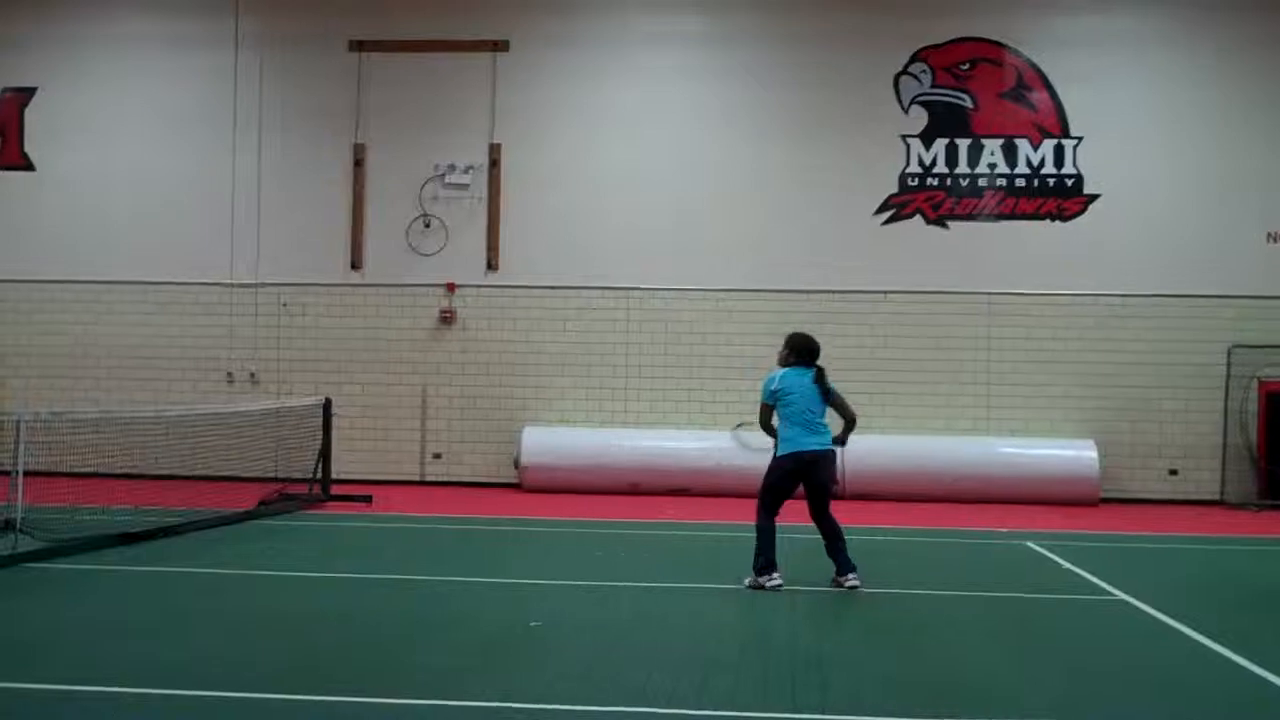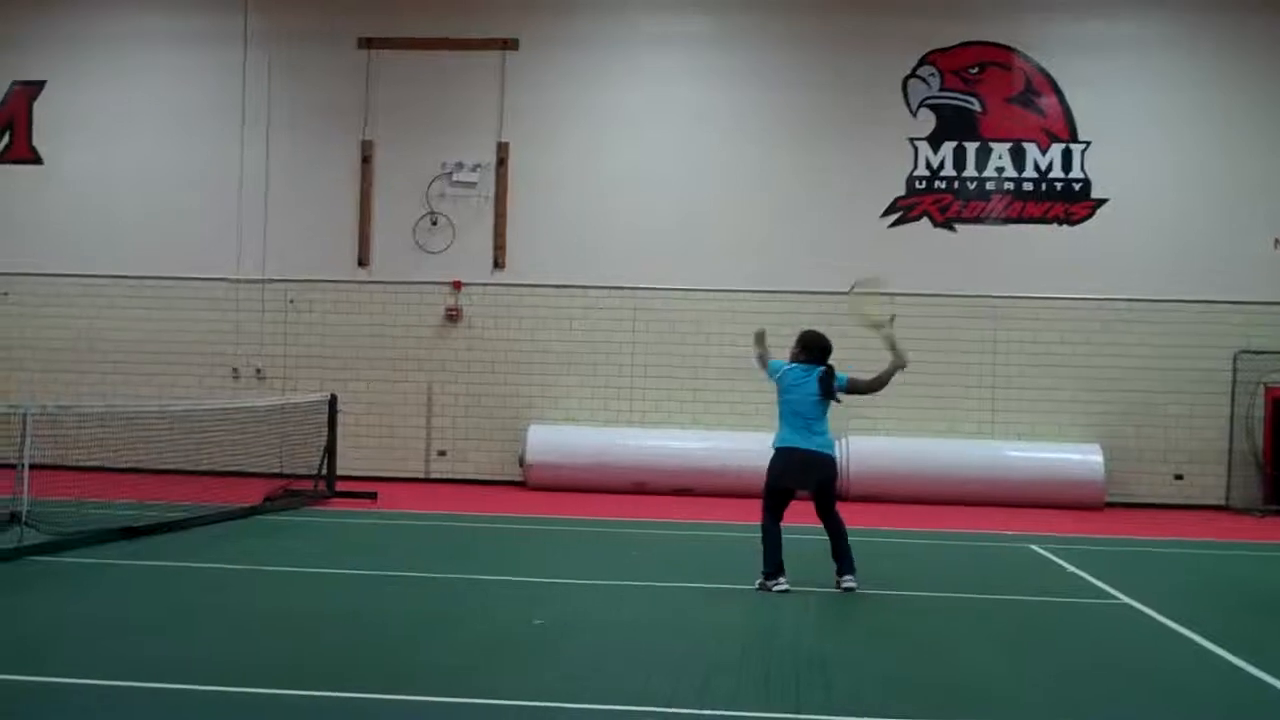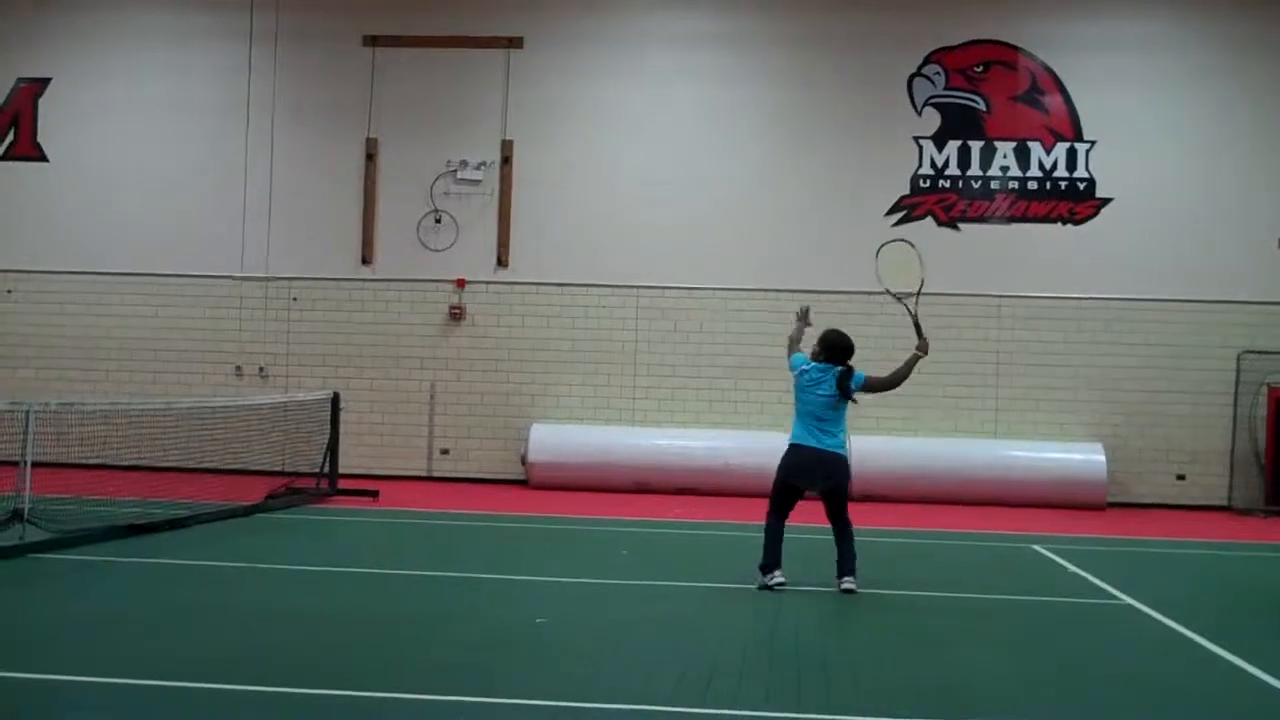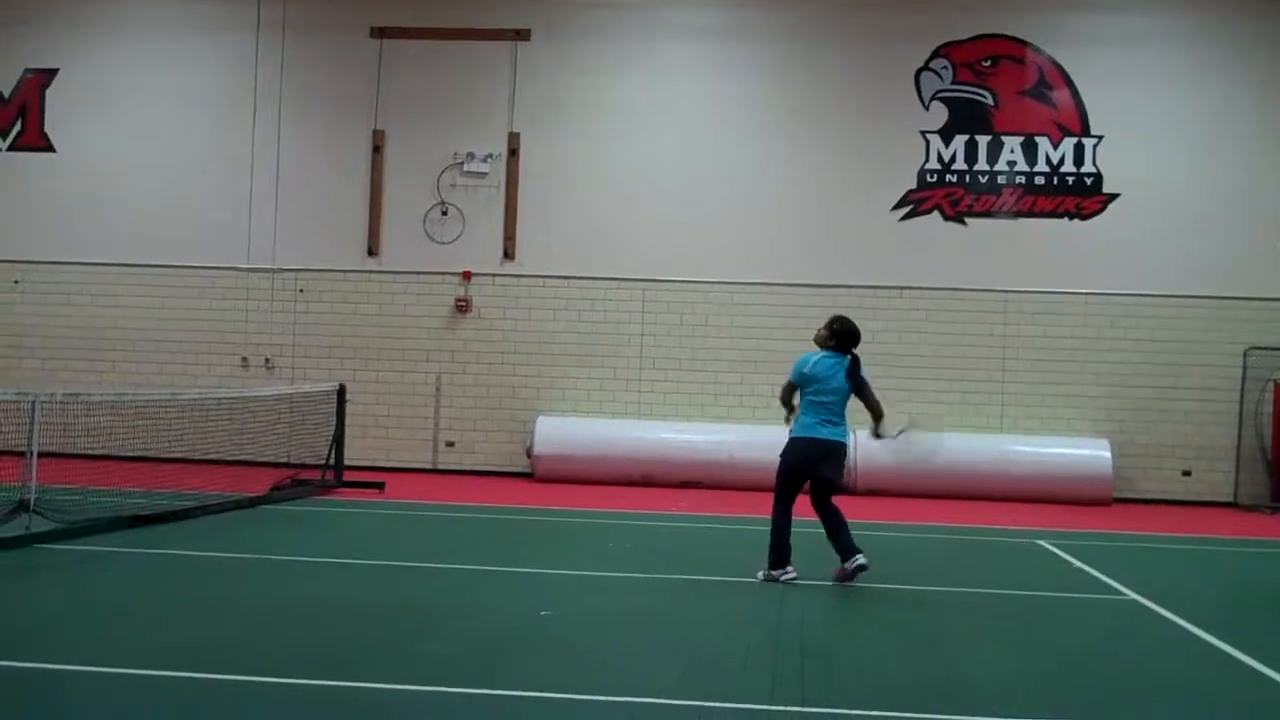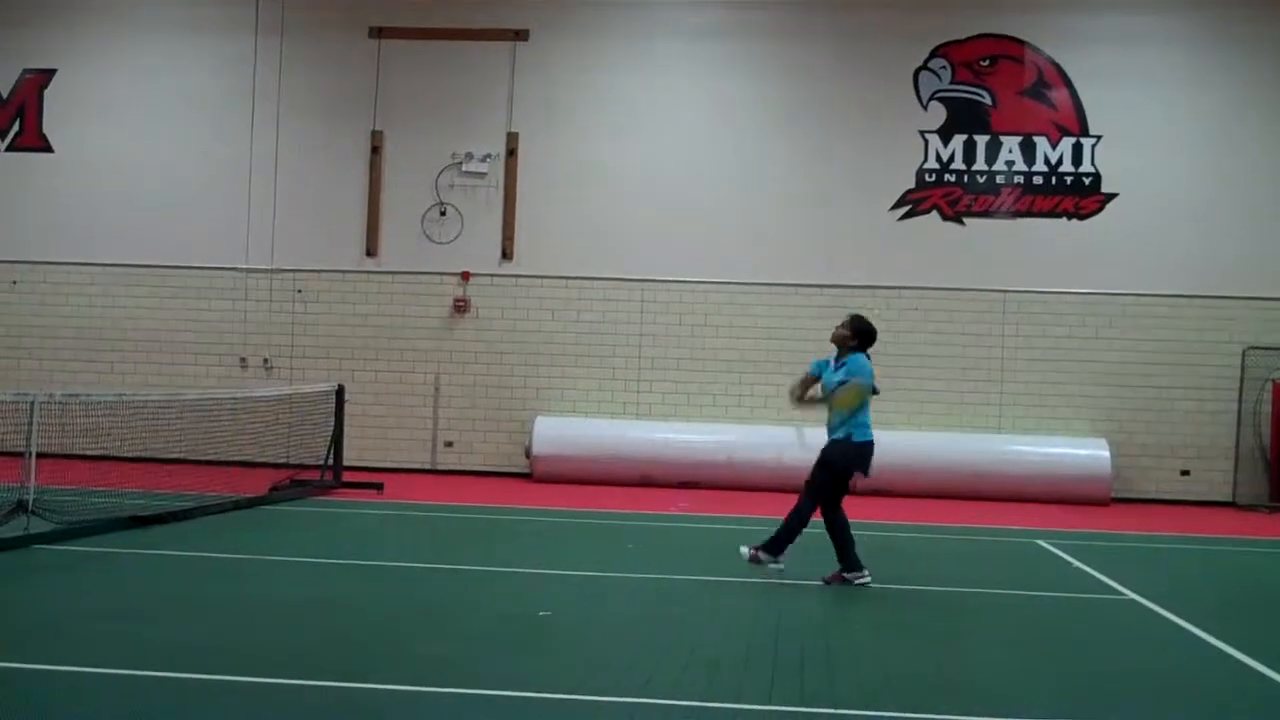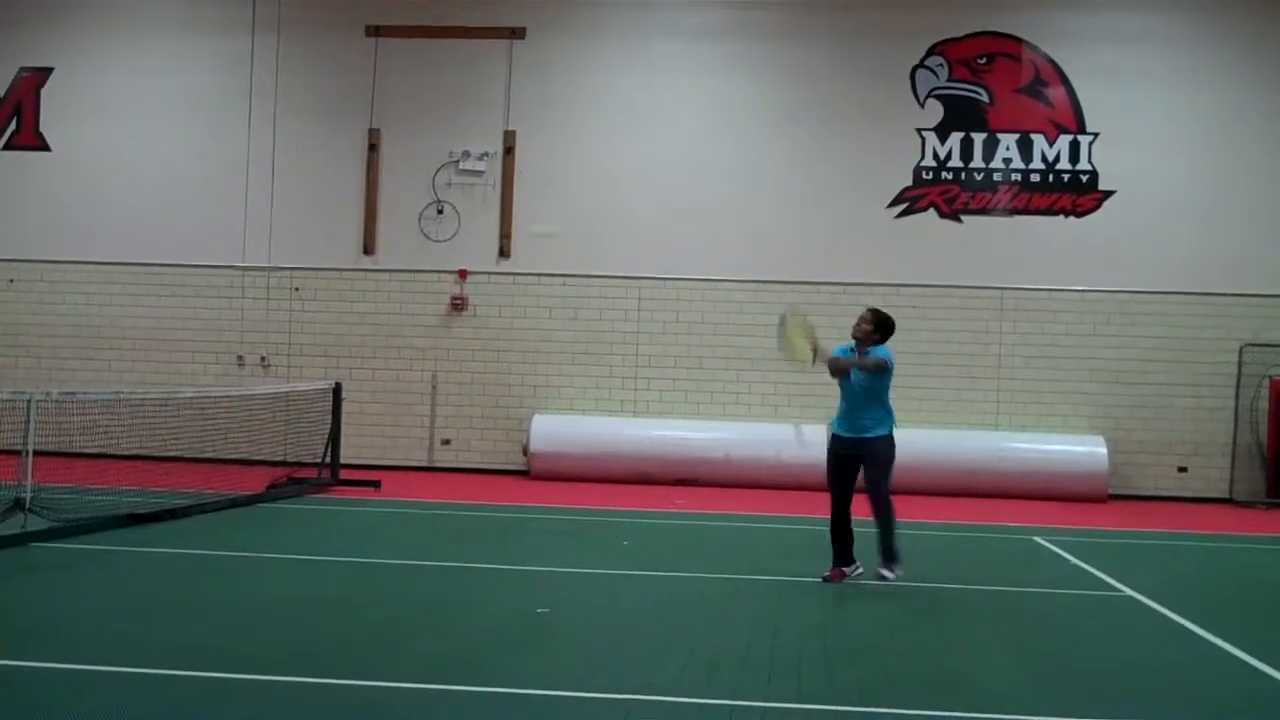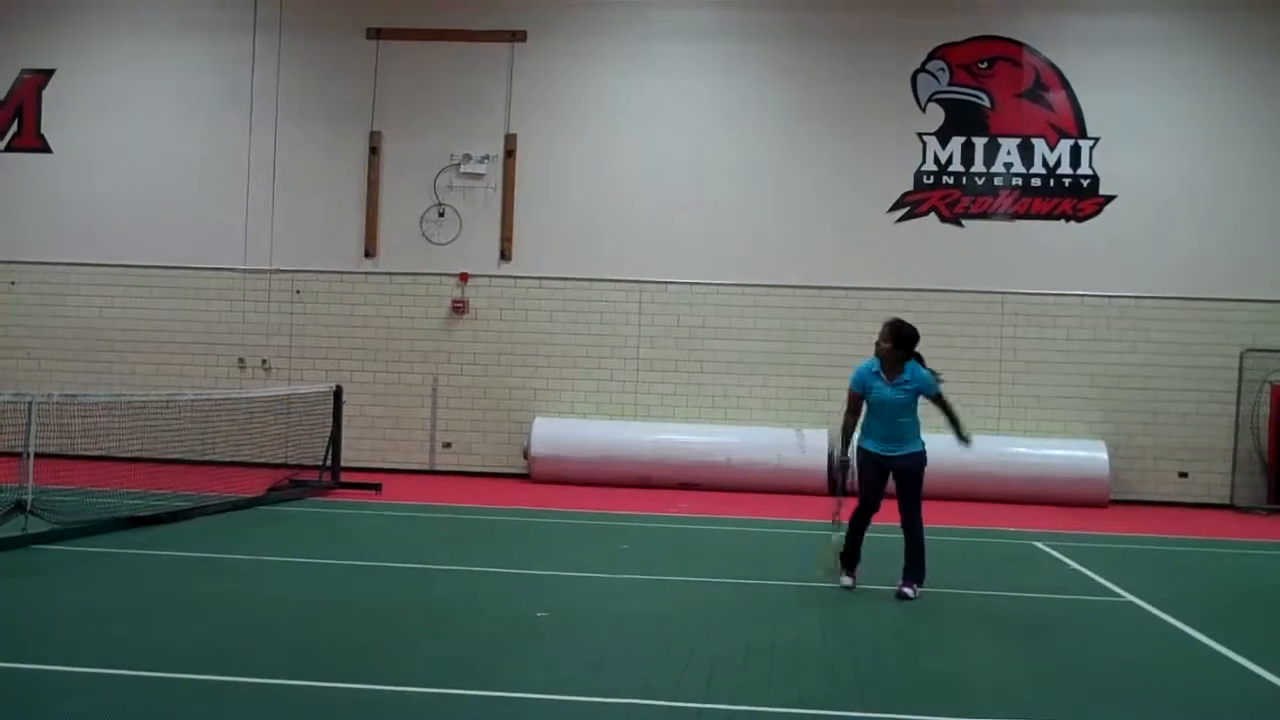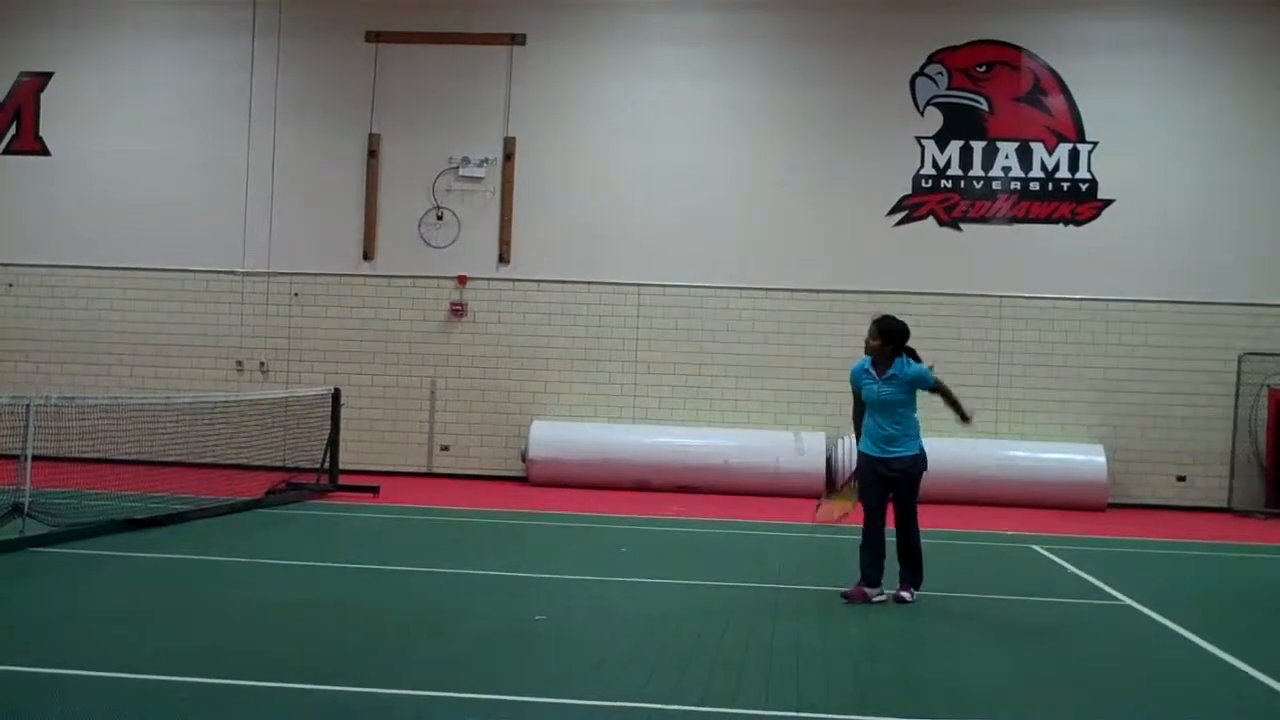
dt=0.3s
person 1, frame 1
left shoulder: (776, 379)
right shoulder: (820, 381)
left elbow: (764, 422)
right elbow: (850, 418)
left wrist: (778, 434)
right wrist: (842, 438)
left hip: (791, 455)
right hip: (823, 455)
left knee: (766, 510)
right knee: (822, 514)
left ankle: (766, 572)
right ankle: (847, 572)
person 1, frame 2
left shoulder: (783, 372)
right shoulder: (829, 379)
left elbow: (763, 359)
right elbow: (872, 385)
left wrist: (759, 342)
right wrist: (896, 364)
left hip: (788, 456)
right hip: (822, 459)
left knee: (771, 516)
right knee: (829, 516)
left ankle: (774, 577)
right ankle: (847, 574)
person 1, frame 3
left shoulder: (802, 369)
right shoulder: (848, 379)
left elbow: (792, 344)
right elbow: (891, 382)
left wrist: (800, 323)
right wrist: (917, 355)
left hip: (800, 455)
right hip: (834, 460)
left knee: (777, 513)
right knee: (840, 519)
left ankle: (771, 571)
right ankle: (847, 575)
person 1, frame 4
left shoulder: (809, 361)
right shoulder: (853, 369)
left elbow: (785, 397)
right elbow: (875, 408)
left wrist: (791, 411)
right wrist: (877, 427)
left hip: (805, 442)
right hip: (836, 445)
left knee: (783, 504)
right knee: (823, 502)
left ankle: (779, 566)
right ankle: (851, 556)
person 1, frame 5
left shoulder: (860, 363)
right shoulder: (825, 364)
left elbow: (857, 399)
right elbow: (801, 386)
left wrist: (823, 398)
right wrist: (800, 392)
left hip: (853, 443)
right hip: (844, 443)
left knee: (810, 497)
right knee: (830, 504)
left ankle: (771, 550)
right ankle: (852, 569)
person 1, frame 6
left shoulder: (882, 354)
right shoulder: (842, 352)
left elbow: (872, 364)
right elbow: (836, 369)
left wrist: (850, 360)
right wrist: (830, 361)
left hip: (877, 437)
right hip: (843, 436)
left knee: (878, 495)
right knee: (839, 502)
left ankle: (889, 561)
right ankle: (846, 563)
person 1, frame 7
left shoulder: (918, 376)
right shoulder: (864, 372)
left elbow: (942, 404)
right elbow: (852, 413)
left wrist: (959, 432)
right wrist: (844, 452)
left hip: (910, 452)
right hip: (872, 451)
left knee: (910, 516)
right knee: (865, 508)
left ankle: (912, 578)
right ankle: (848, 565)
person 1, frame 8
left shoulder: (911, 371)
right shoulder: (859, 371)
left elbow: (942, 390)
left wrist: (961, 413)
right wrist: (859, 445)
left hip: (906, 456)
right hip: (871, 456)
left knee: (906, 519)
right knee: (872, 518)
left ankle: (910, 582)
right ankle: (870, 584)
